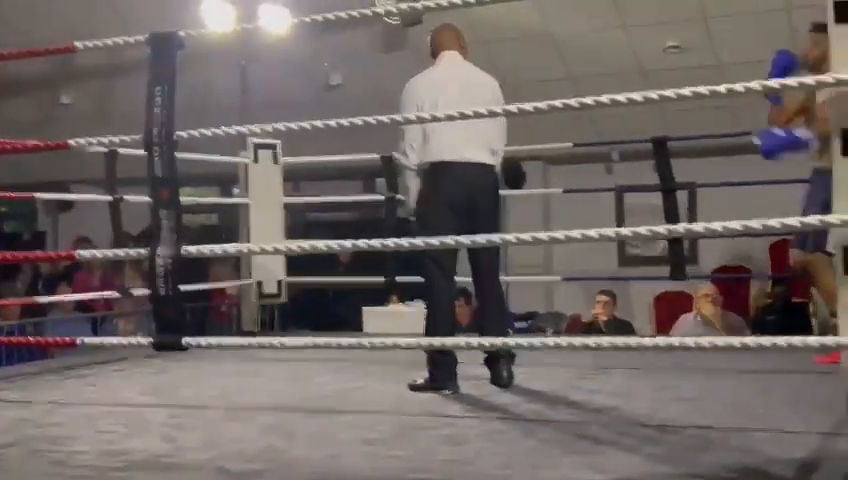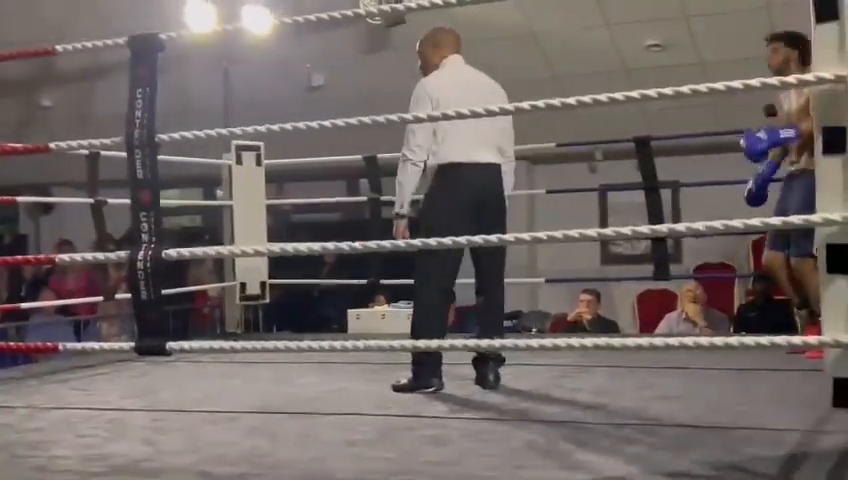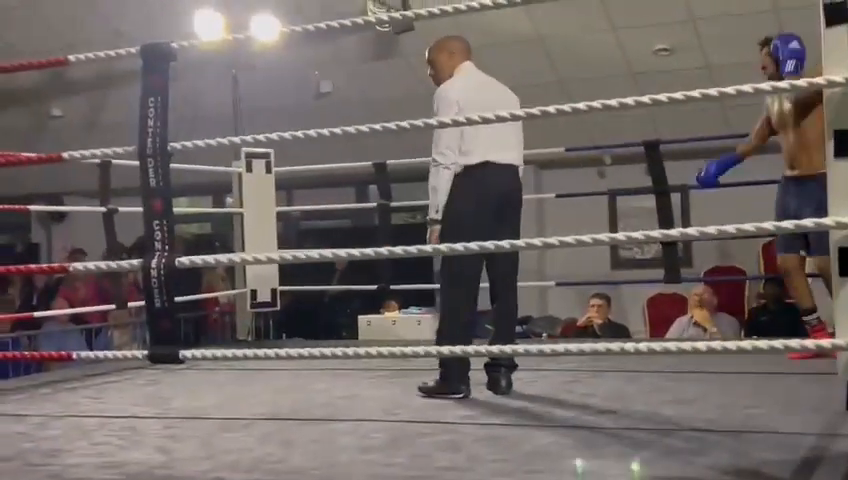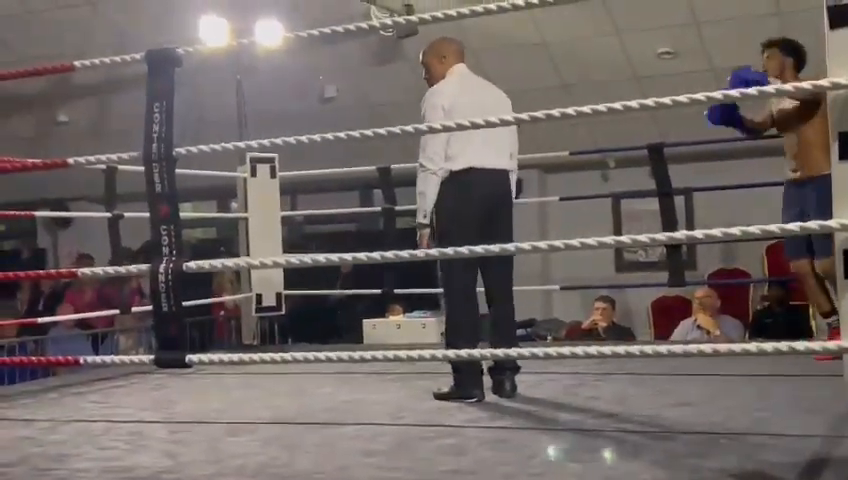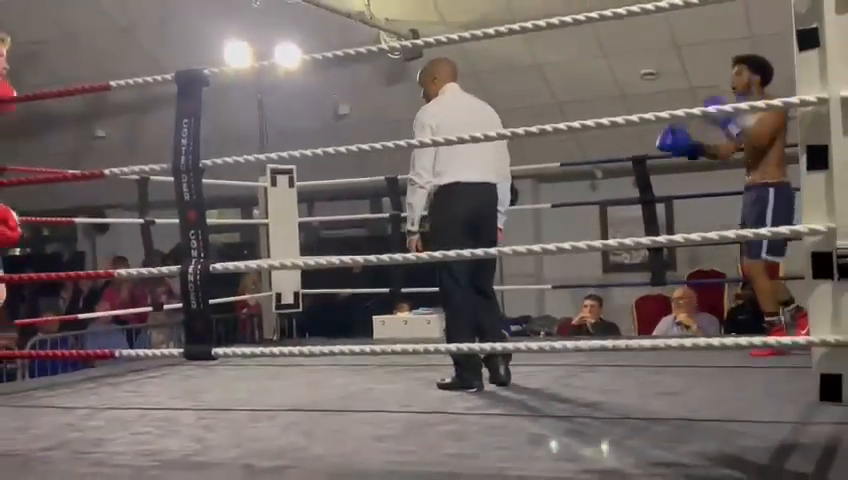
dt=0.4s
person 1, frame 1
left shoulder: (419, 85)
right shoulder: (488, 83)
left elbow: (410, 152)
right elbow: (498, 144)
left wrist: (414, 201)
left hip: (442, 180)
right hip: (484, 180)
left knee: (439, 275)
right knee: (488, 273)
left ankle: (443, 372)
right ankle: (501, 362)
person 1, frame 2
left shoulder: (430, 86)
right shoulder: (493, 87)
left elbow: (415, 153)
right elbow: (507, 153)
left wrist: (401, 210)
right wrist: (502, 198)
left hip: (452, 183)
right hip: (492, 182)
left knee: (434, 277)
right knee: (490, 277)
left ankle: (427, 371)
right ankle: (488, 366)
person 1, frame 3
left shoulder: (450, 91)
right shoulder: (504, 92)
left elbow: (444, 158)
right elbow: (516, 151)
left wrist: (435, 215)
left hip: (472, 185)
right hip: (509, 183)
left knee: (458, 281)
right knee: (504, 279)
left ankle: (454, 377)
right ankle: (501, 370)
person 1, frame 4
left shoulder: (439, 94)
right shoulder: (498, 94)
left elbow: (431, 162)
right elbow: (512, 157)
left wrist: (424, 218)
right wrist: (502, 197)
left hip: (461, 189)
right hip: (499, 187)
left knee: (459, 286)
right knee: (500, 283)
left ankle: (468, 381)
right ankle: (503, 374)
person 1, frame 5
left shoulder: (430, 113)
right shoulder: (488, 111)
left elbow: (421, 175)
right elbow: (503, 171)
left wrist: (412, 226)
right wrist: (499, 218)
left hip: (450, 201)
right hip: (485, 199)
left knee: (455, 287)
right knee: (482, 284)
left ankle: (468, 372)
right ankle: (497, 360)
person 2, frame 1
right shoulder: (811, 91)
left elbow: (831, 127)
right elbow: (777, 120)
left wrist: (800, 139)
left hip: (834, 178)
right hip: (820, 177)
left knee: (816, 257)
right knee: (800, 259)
person 2, frame 2
right shoulder: (785, 95)
left elbow: (818, 127)
left hip: (814, 180)
right hip: (794, 181)
left knee: (801, 262)
right knee: (772, 261)
right ankle: (814, 326)
person 2, frame 3
left shoulder: (811, 85)
right shoulder: (772, 101)
left elbow: (799, 97)
right elbow: (755, 140)
left wrist: (790, 65)
right wrist: (722, 164)
left hip: (818, 183)
right hip: (790, 186)
left knee: (824, 263)
right knee: (788, 264)
right ankle: (818, 332)
person 2, frame 4
left shoulder: (811, 91)
right shoulder: (775, 103)
left elbow: (801, 100)
right elbow: (757, 127)
left wrist: (764, 82)
right wrist: (732, 115)
left hip: (823, 184)
right hip: (794, 188)
left knee: (827, 266)
right knee: (800, 269)
right ankle: (837, 332)
person 2, frame 5
left shoulder: (773, 108)
right shoulder: (744, 113)
left elbow: (758, 142)
right elbow: (725, 151)
left wrist: (729, 123)
right wrist: (690, 146)
left hip: (771, 193)
right hip: (753, 193)
left knee: (754, 266)
right knee: (754, 267)
left ankle: (778, 332)
